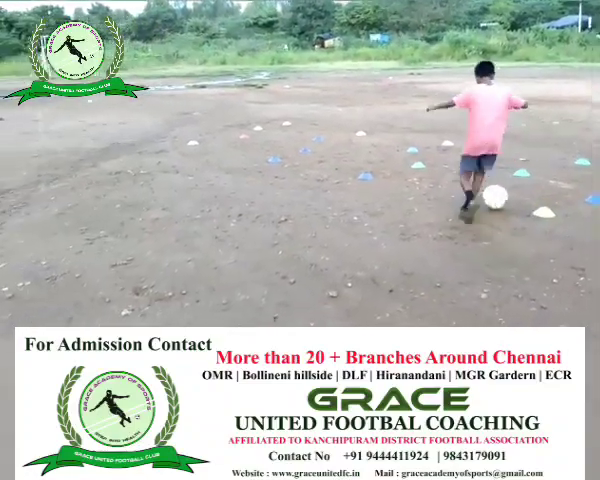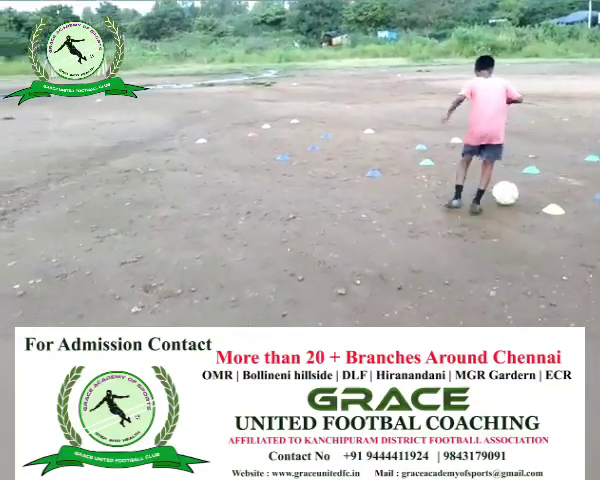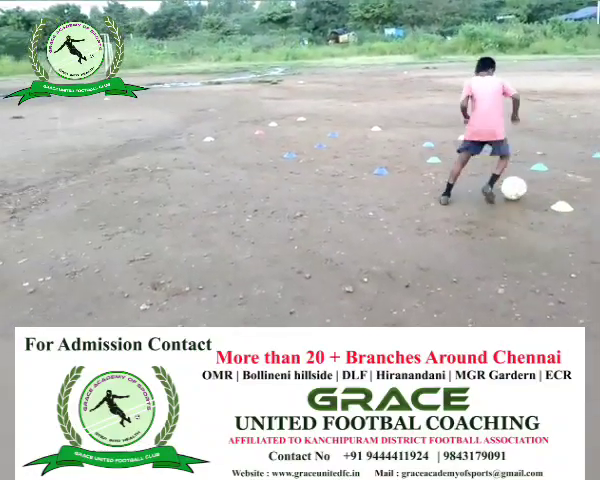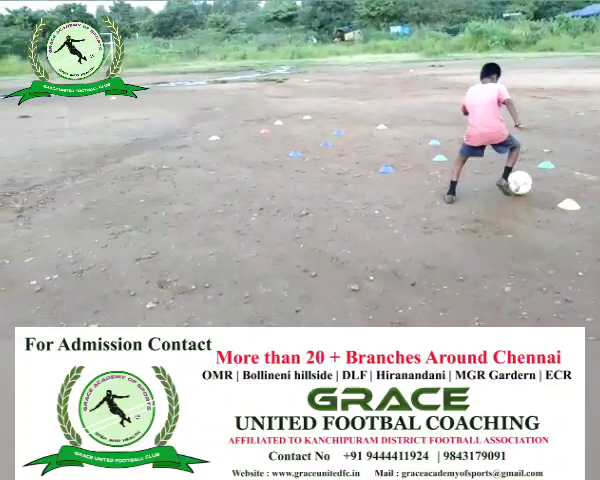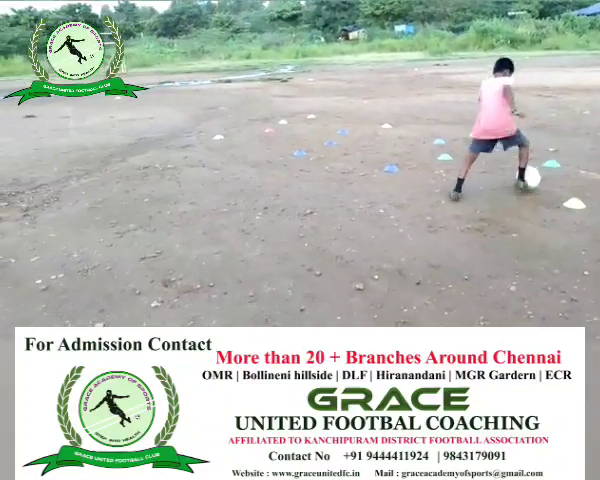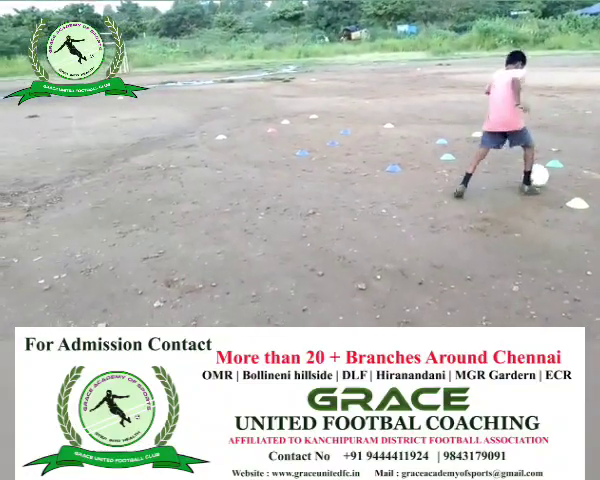
dt=0.1s
person 1, frame 1
left shoulder: (472, 91)
right shoulder: (505, 91)
left elbow: (452, 103)
right elbow: (524, 105)
left wrist: (434, 107)
right wrist: (508, 106)
left hip: (475, 143)
right hip: (494, 143)
left knee: (464, 176)
right knee: (479, 175)
left ankle: (471, 201)
right ankle: (467, 208)
person 1, frame 2
left shoulder: (473, 83)
right shoulder: (502, 83)
left elbow: (460, 98)
right elbow: (519, 99)
left wrist: (448, 113)
right wrist: (506, 101)
left hip: (476, 132)
right hip: (496, 134)
left knee: (464, 162)
right knee: (488, 166)
left ankle: (457, 198)
right ankle: (476, 202)
person 1, frame 3
left shoulder: (470, 83)
right shoulder: (499, 81)
left elbow: (462, 105)
right elbow: (516, 97)
left wrist: (467, 117)
right wrist: (515, 114)
left hip: (475, 130)
right hip: (496, 131)
left knee: (460, 161)
right knee: (505, 157)
left ankle: (446, 194)
right ankle: (489, 186)
person 1, frame 4
left shoulder: (472, 90)
right shoulder: (499, 88)
left elbow: (465, 111)
right elbow: (508, 102)
right wrist: (516, 121)
left hip: (474, 134)
right hip: (497, 132)
left knee: (460, 160)
right knee: (515, 147)
left ankle: (451, 193)
right ankle: (504, 179)
person 1, frame 5
left shoulder: (485, 83)
right shoulder: (506, 81)
right elbow: (507, 87)
right wrist: (513, 108)
left hip: (483, 129)
right hip: (504, 127)
left knee: (469, 159)
right knee: (524, 144)
left ankle: (456, 191)
right ankle: (521, 180)
person 1, frame 6
left shoulder: (496, 75)
right shoulder: (519, 72)
left elbow: (488, 91)
right elbow: (515, 81)
right wrist: (518, 102)
left hip: (493, 123)
right hip: (513, 121)
left knee: (480, 155)
right knee: (529, 147)
left ankle: (463, 185)
right ankle: (527, 184)
